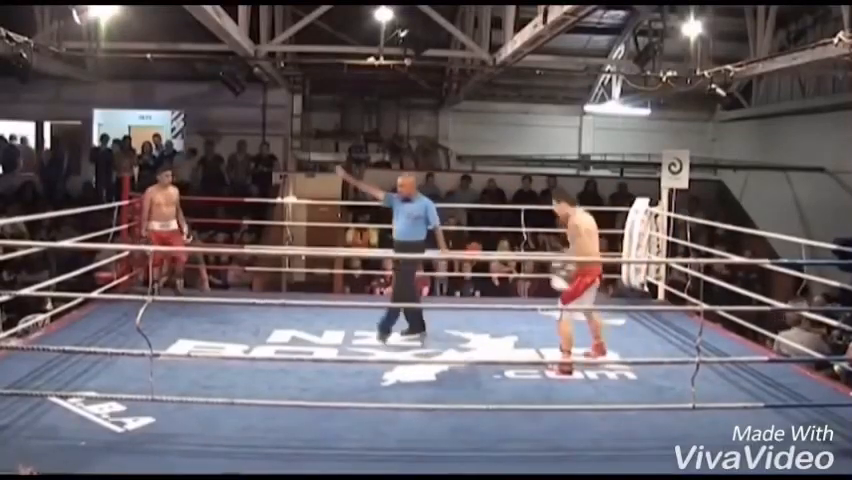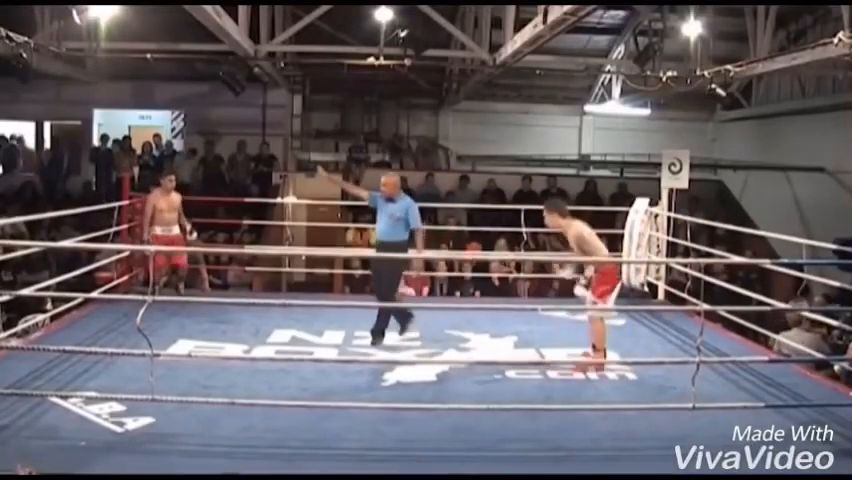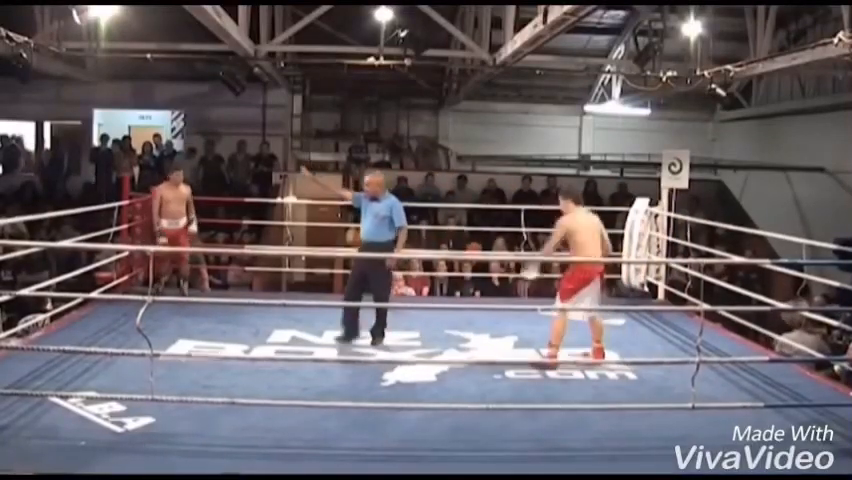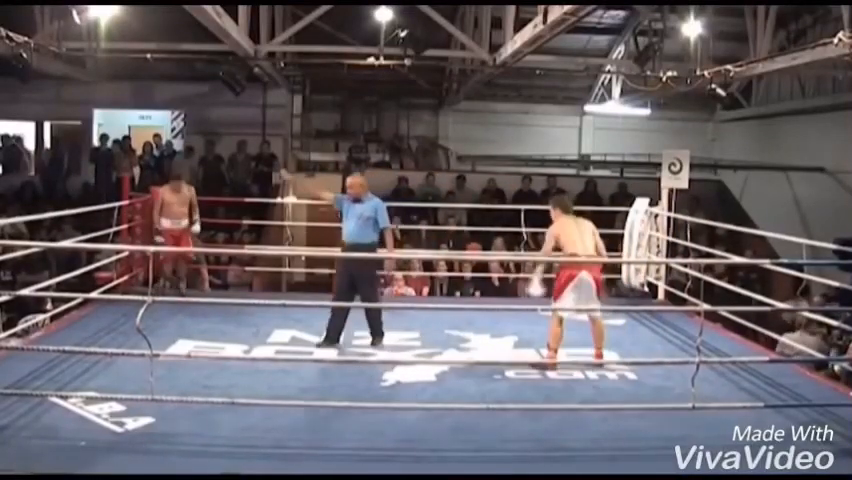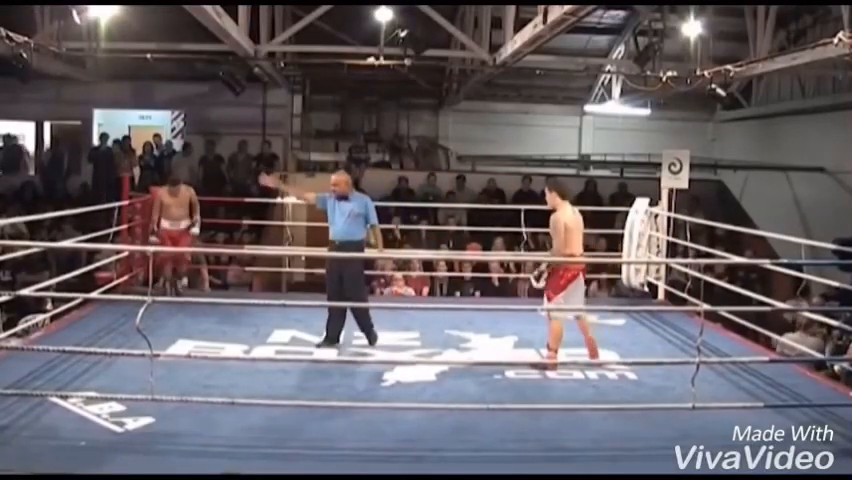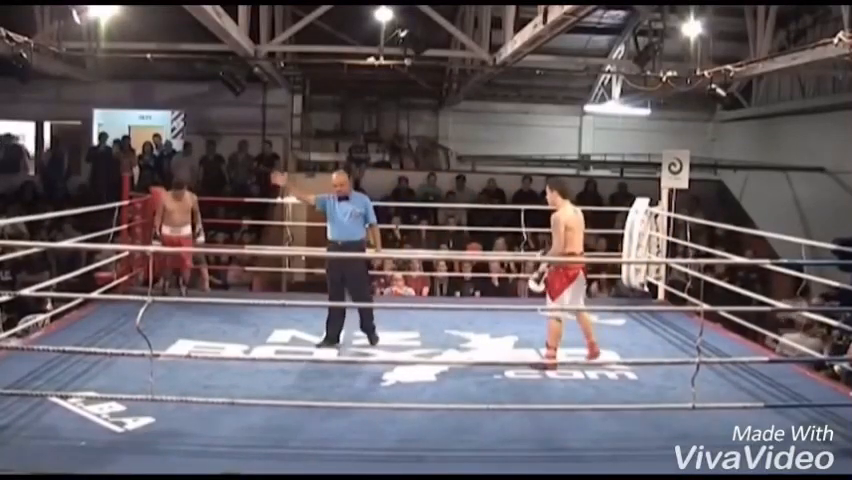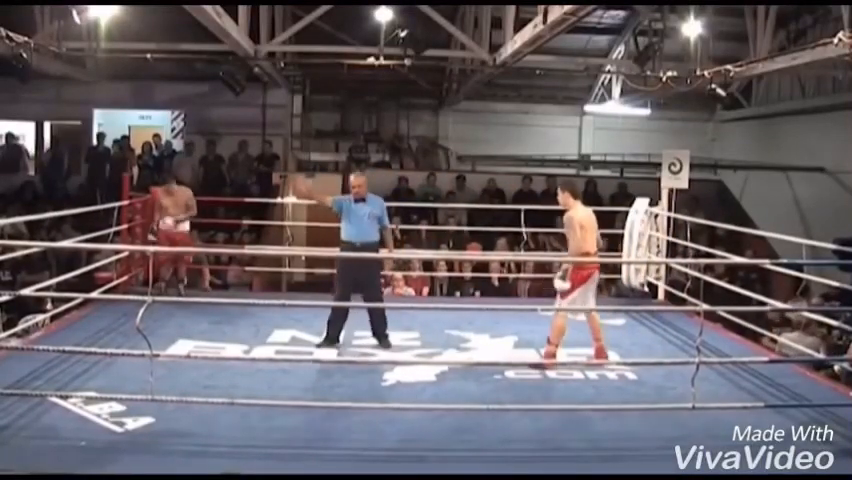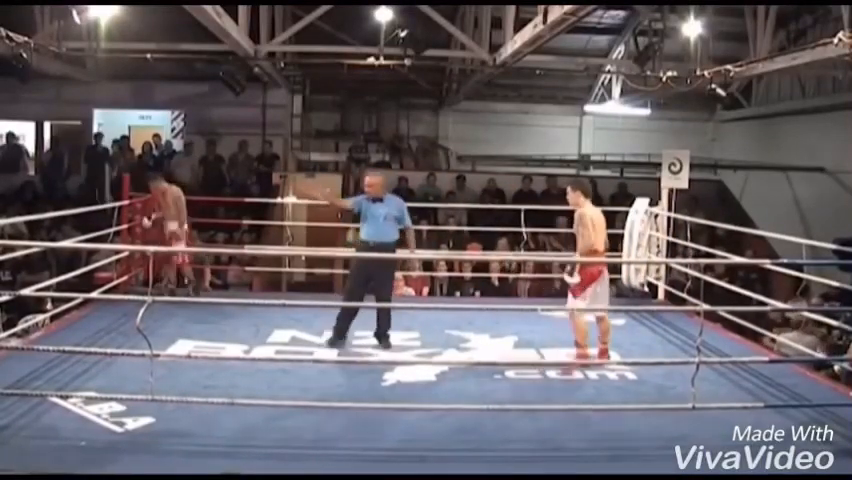
dt=0.3s
person 1, frame 1
left shoulder: (575, 221)
right shoulder: (585, 216)
left elbow: (583, 251)
left hip: (584, 270)
right hip: (595, 268)
left knee: (565, 314)
right knee: (588, 308)
left ankle: (566, 362)
right ankle: (598, 347)
person 1, frame 2
left shoulder: (577, 231)
right shoulder: (571, 228)
left elbow: (600, 252)
left wrist: (589, 273)
left hip: (605, 270)
right hip: (603, 270)
left knee: (593, 314)
right knee: (595, 314)
left ankle: (598, 356)
right ankle: (599, 354)
person 1, frame 3
left shoulder: (565, 221)
right shoulder: (594, 218)
left elbow: (550, 247)
right elbow: (608, 247)
left hip: (581, 268)
right hip: (597, 267)
left knee: (561, 311)
right knee: (592, 311)
left ankle: (552, 356)
right ankle: (598, 352)
person 1, frame 4
left shoulder: (556, 227)
right shoulder: (589, 225)
left elbow: (546, 251)
right elbow: (602, 253)
left wrist: (537, 275)
left hip: (572, 268)
right hip: (593, 267)
left knee: (557, 314)
right knee: (594, 314)
left ankle: (551, 358)
right ankle: (599, 355)
person 1, frame 5
left shoulder: (557, 217)
right shoulder: (576, 213)
left elbow: (558, 250)
left wrist: (544, 266)
left hip: (564, 267)
right hip: (578, 265)
left knee: (554, 313)
right knee: (577, 309)
left ankle: (551, 358)
right ankle: (592, 349)
person 1, frame 6
left shoulder: (558, 216)
right shoulder: (577, 212)
left elbow: (558, 248)
left wrist: (543, 267)
right wrist: (548, 253)
left hip: (564, 266)
right hip: (578, 263)
left knee: (554, 313)
right knee: (577, 307)
left ankle: (550, 358)
right ankle: (592, 346)
person 1, frame 7
left shoulder: (571, 215)
right shoulder: (589, 213)
left elbow: (576, 247)
right elbow: (598, 242)
left wrist: (565, 268)
left hip: (580, 265)
right hip: (592, 264)
left knee: (561, 309)
right knee: (589, 308)
left ankle: (549, 355)
right ankle: (600, 350)
person 1, frame 8
left shoulder: (582, 213)
right shoulder: (597, 212)
left elbow: (588, 243)
left wrist: (576, 264)
left hip: (588, 265)
right hip: (600, 264)
left knee: (576, 310)
right knee: (600, 312)
left ankle: (582, 355)
right ankle: (603, 353)
person 2, frame 1
left shoulder: (425, 204)
right shoulder: (396, 200)
left elbow: (436, 228)
right elbow: (372, 191)
left wrist: (443, 251)
right wrist: (347, 178)
left hip: (413, 249)
right hip: (399, 248)
left knee: (400, 289)
right knee: (408, 289)
left ankle: (385, 327)
right ankle: (417, 326)
person 2, frame 2
left shoulder: (408, 205)
right shoulder: (380, 199)
left elbow: (418, 231)
right elbow: (356, 190)
left wrist: (418, 256)
right wrist: (329, 178)
left hip: (396, 251)
right hip: (380, 248)
left knee: (386, 292)
right knee: (378, 290)
left ankle: (379, 332)
right ankle: (404, 317)
person 2, frame 3
left shoulder: (393, 203)
right shoulder: (364, 199)
left elbow: (402, 230)
right elbow: (341, 192)
left wrist: (396, 253)
right wrist: (313, 178)
left hip: (382, 251)
right hip: (364, 249)
left knee: (380, 295)
right knee: (352, 291)
left ankle: (378, 332)
right ankle: (350, 331)
person 2, frame 4
left shoulder: (376, 205)
right shoulder: (345, 201)
left elbow: (387, 230)
right elbow: (322, 194)
left hip: (366, 252)
right hip: (347, 252)
left knee: (369, 297)
right knee: (340, 296)
left ankle: (377, 334)
right ankle: (332, 337)
person 2, frame 5
left shoulder: (364, 201)
right shoulder: (329, 199)
left elbow: (374, 227)
right elbow: (304, 195)
left wrist: (380, 251)
right wrist: (277, 185)
left hip: (354, 251)
right hip: (335, 250)
left knee: (355, 294)
right knee: (334, 295)
left ankle: (369, 330)
right ankle: (332, 336)
person 2, frame 6
left shoulder: (363, 201)
right shoulder: (327, 200)
left elbow: (372, 226)
right elbow: (306, 198)
left wrist: (378, 250)
right wrist: (286, 186)
left hip: (356, 250)
right hip: (334, 250)
left knee: (362, 294)
right knee: (335, 295)
left ankle: (370, 331)
right ankle: (332, 336)
person 2, frame 7
left shoulder: (378, 202)
right shoulder: (344, 201)
left elbow: (385, 228)
right elbow: (325, 200)
left wrist: (390, 251)
right wrist: (308, 192)
left hip: (370, 252)
right hip: (348, 251)
left knee: (374, 296)
right knee: (342, 296)
left ankle: (381, 335)
right ankle: (332, 337)
person 2, frame 8
left shoulder: (397, 203)
right shoulder: (363, 201)
left elbow: (408, 228)
right elbow: (344, 203)
left wrist: (412, 250)
right wrist: (324, 197)
left hip: (386, 252)
right hip: (364, 250)
left knee: (384, 296)
right knee: (352, 292)
left ankle: (382, 335)
right ankle: (339, 334)
person 3, frame 1
left shoulder: (175, 191)
right shoulder: (150, 192)
right elbow: (145, 213)
left wrist: (184, 225)
right wrist: (144, 232)
left hip: (172, 228)
right hip: (156, 229)
left knee: (181, 257)
right knee: (156, 260)
left ankle: (178, 281)
right ankle: (156, 288)
person 3, frame 2
left shoulder: (177, 196)
right shoulder: (153, 197)
right elbow: (147, 218)
left wrist: (188, 226)
right wrist: (146, 237)
left hip: (175, 233)
right hip: (158, 234)
left knee: (182, 264)
right knee: (158, 265)
left ankle: (180, 284)
right ankle: (156, 288)
person 3, frame 3
left shoulder: (187, 189)
right shoulder: (160, 189)
left elbow: (190, 206)
right elbow: (155, 210)
left wrist: (192, 219)
right wrist: (157, 228)
left hip: (182, 227)
right hip: (165, 226)
left knee: (184, 256)
right knee: (164, 256)
left ankle: (184, 284)
right ankle: (162, 281)
person 3, frame 4
left shoulder: (190, 190)
right shoulder: (162, 191)
left elbow: (195, 206)
right elbow: (156, 210)
left wrist: (196, 219)
right wrist: (157, 227)
left hip: (184, 227)
right hip: (167, 226)
left knee: (184, 256)
right knee: (168, 256)
left ankle: (181, 282)
person 3, frame 5
left shoulder: (189, 191)
right shoulder: (160, 193)
left elbow: (196, 205)
right elbow: (156, 210)
left wrist: (196, 220)
right wrist: (154, 228)
left hip: (184, 228)
right hip: (166, 227)
left knee: (183, 257)
right knee: (167, 258)
left ankle: (179, 282)
right ankle: (168, 286)
person 3, frame 6
left shoulder: (192, 198)
right shoulder: (164, 198)
left elbow: (197, 213)
right elbow: (158, 216)
left wrist: (199, 229)
right wrist: (156, 233)
left hip: (185, 233)
right hip: (168, 233)
left knee: (185, 263)
right knee: (168, 262)
left ankle: (183, 288)
right ankle: (165, 284)
person 3, frame 7
left shoulder: (186, 193)
right shoulder: (159, 194)
left elbow: (193, 211)
right elbow: (158, 212)
left wrist: (179, 218)
right wrist: (154, 227)
left hip: (181, 229)
right hip: (165, 229)
left knee: (182, 258)
right knee: (165, 258)
left ankle: (181, 286)
right ankle: (162, 286)
person 3, frame 8
left shoulder: (176, 192)
right shoulder: (160, 194)
left elbow: (183, 214)
left wrist: (181, 233)
left hip: (178, 229)
right hip: (168, 229)
left knee: (181, 260)
right knee: (171, 260)
left ankle: (192, 284)
right ankle: (171, 288)
